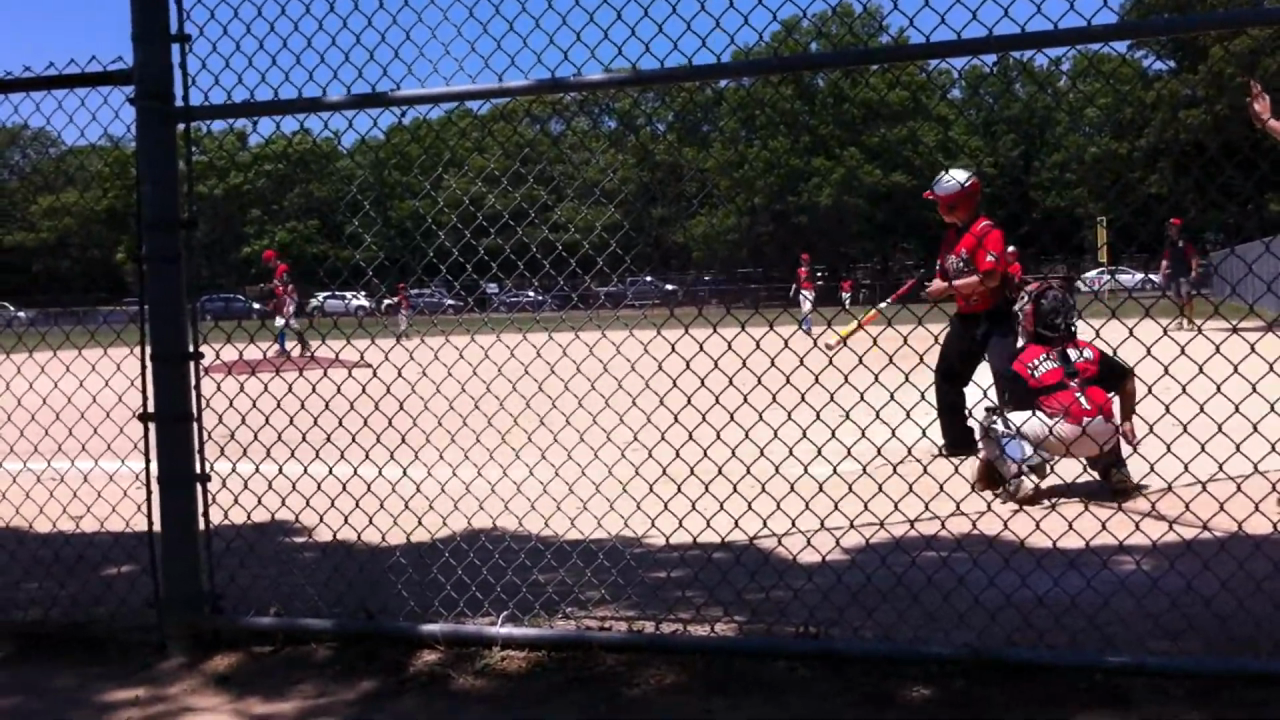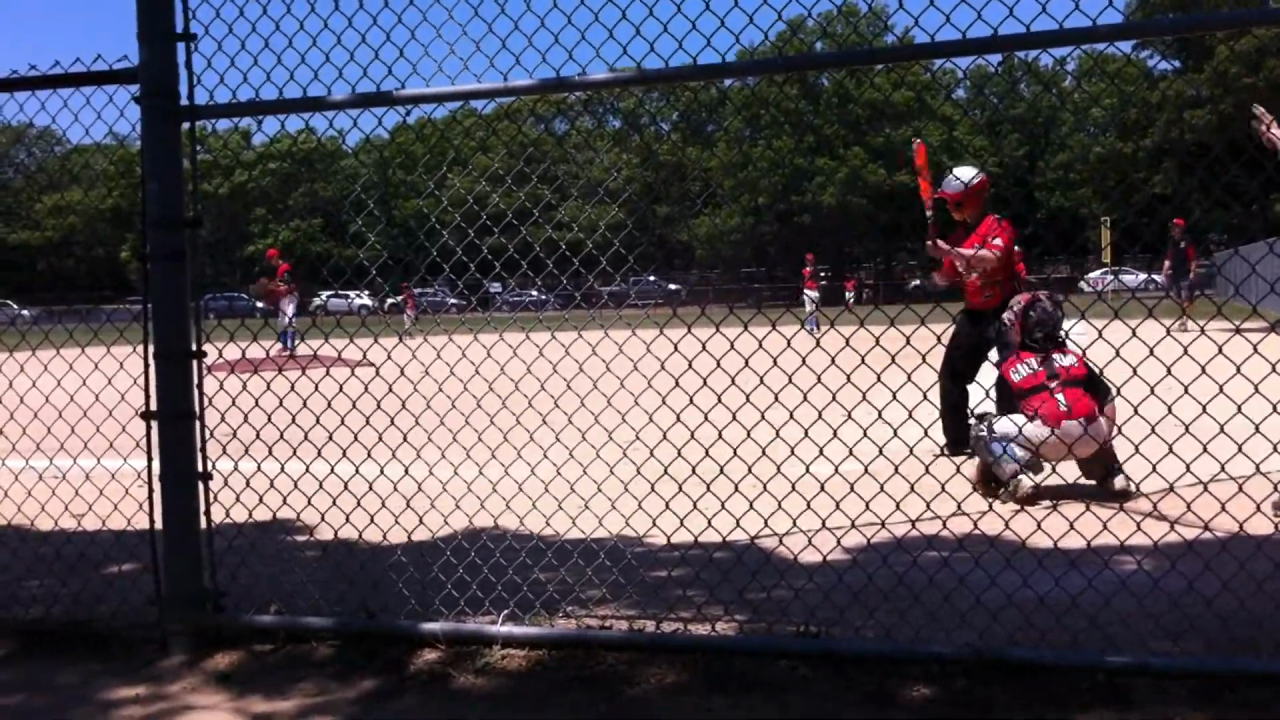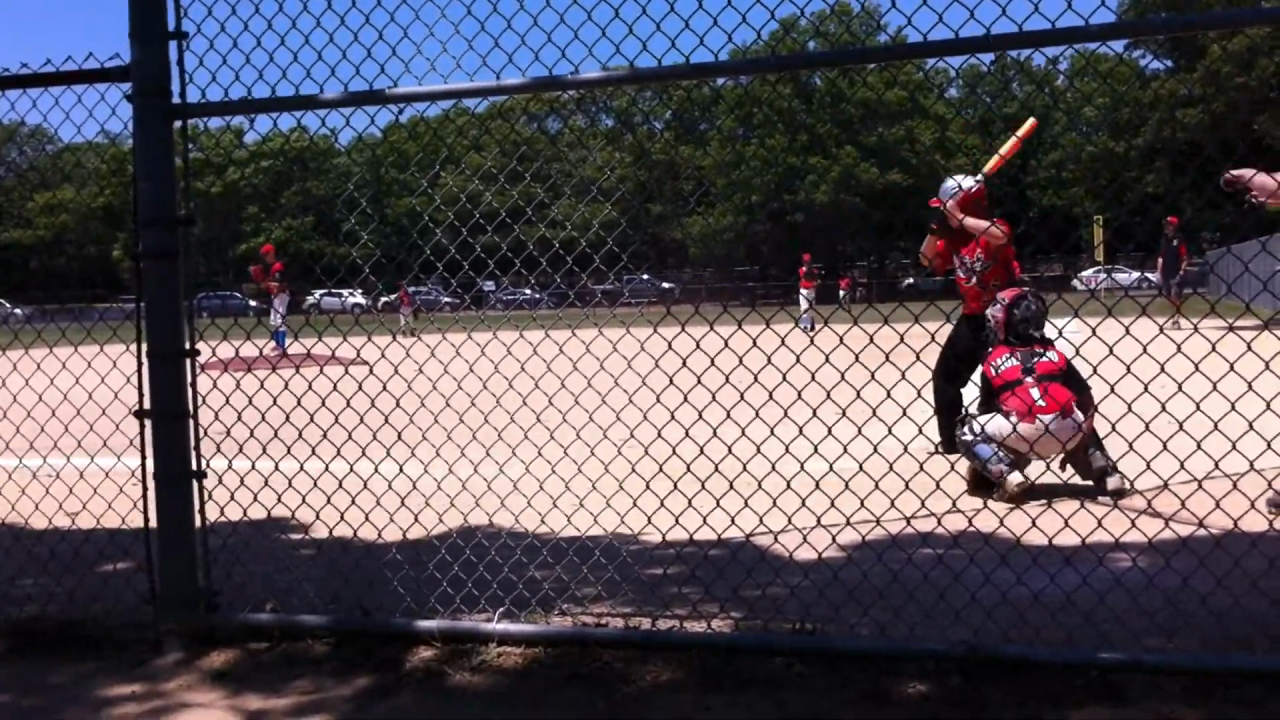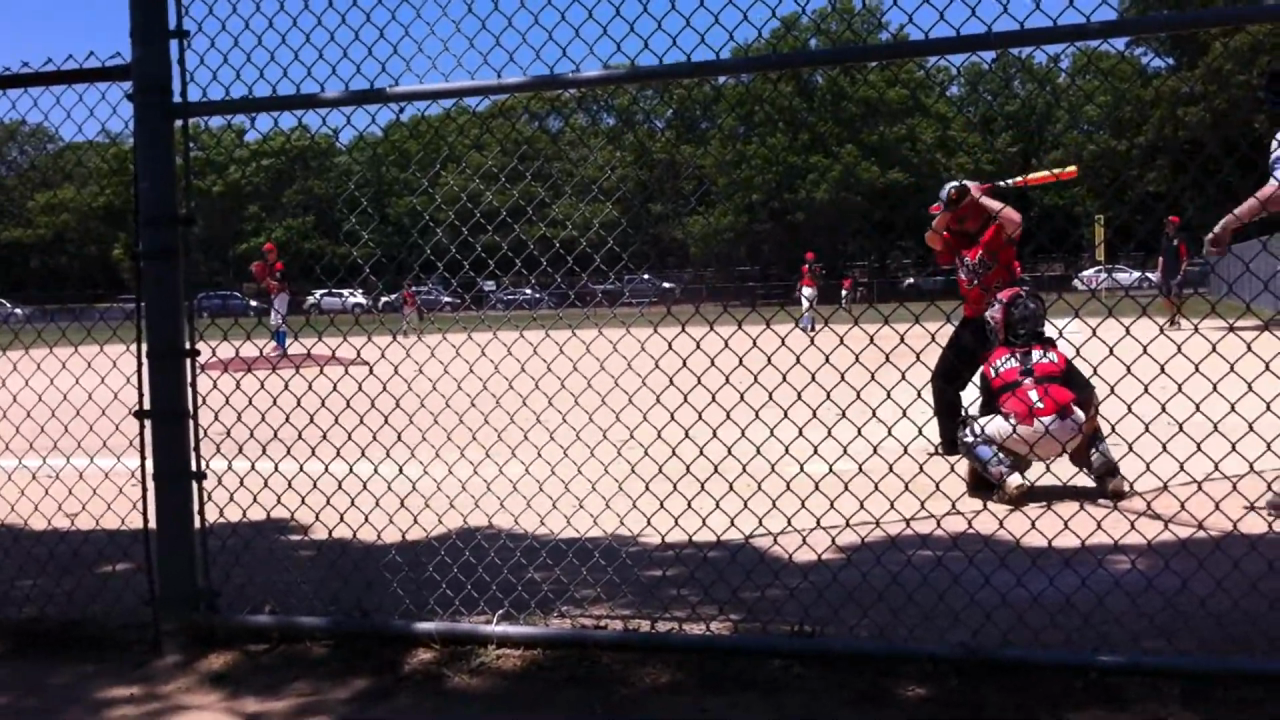
dt=0.2s
person 1, frame 1
left shoulder: (987, 231)
right shoulder: (951, 236)
left elbow: (990, 277)
right elbow: (945, 278)
left wrist: (948, 288)
right wrist: (931, 286)
left hip: (995, 316)
right hip: (965, 318)
right knee: (946, 378)
right ankle: (958, 441)
person 1, frame 2
left shoulder: (997, 225)
right shoulder: (958, 234)
left elbow: (991, 261)
right elbow: (944, 278)
left wrist: (948, 251)
right wrist: (938, 257)
left hip: (1004, 313)
right hip: (973, 315)
right knee: (951, 376)
right ankle: (959, 440)
person 1, frame 3
left shoulder: (995, 227)
right shoulder: (953, 238)
left elbow: (997, 236)
right elbow: (927, 260)
left wrist: (959, 219)
right wrist: (935, 230)
right hip: (972, 318)
right knee: (944, 377)
right ankle: (953, 439)
person 1, frame 4
left shoulder: (998, 232)
right shoulder: (957, 239)
left elbow: (1016, 222)
right elbow: (932, 240)
left wrist: (978, 197)
right wrist: (949, 209)
right hip: (973, 321)
right knee: (943, 379)
right ankle: (954, 440)
person 2, frame 1
left shoulder: (1024, 362)
right shoulder: (1088, 349)
left elbow: (1014, 409)
right elbow: (1127, 379)
right wrist: (1126, 422)
left hip: (1065, 431)
right hip: (1103, 432)
left knee: (995, 424)
left ankle: (1019, 480)
right ankle: (1116, 474)
person 2, frame 2
left shoulder: (1011, 366)
right shoulder: (1074, 358)
left elbow: (1005, 416)
right elbow: (1107, 400)
left wrist: (988, 460)
right wrist: (1104, 440)
left hip: (1050, 436)
right hip: (1090, 435)
left knee: (983, 430)
left ankle: (1017, 479)
right ankle: (1113, 477)
person 2, frame 3
left shoulder: (993, 361)
right shoulder: (1055, 354)
left elbow: (987, 413)
right elbow: (1086, 399)
right wrist: (1082, 446)
left hip: (1024, 430)
right hip: (1068, 428)
left knee: (967, 432)
right knee: (1081, 421)
left ankle: (1007, 476)
right ankle: (1107, 476)
person 2, frame 4
left shoulder: (993, 363)
right shoulder: (1055, 355)
left elbow: (988, 413)
right elbow: (1089, 398)
right wrist: (1084, 443)
left hip: (1024, 432)
right hip: (1068, 429)
left knee: (970, 435)
right knee: (1087, 422)
left ankle: (1007, 478)
right ankle: (1109, 477)
